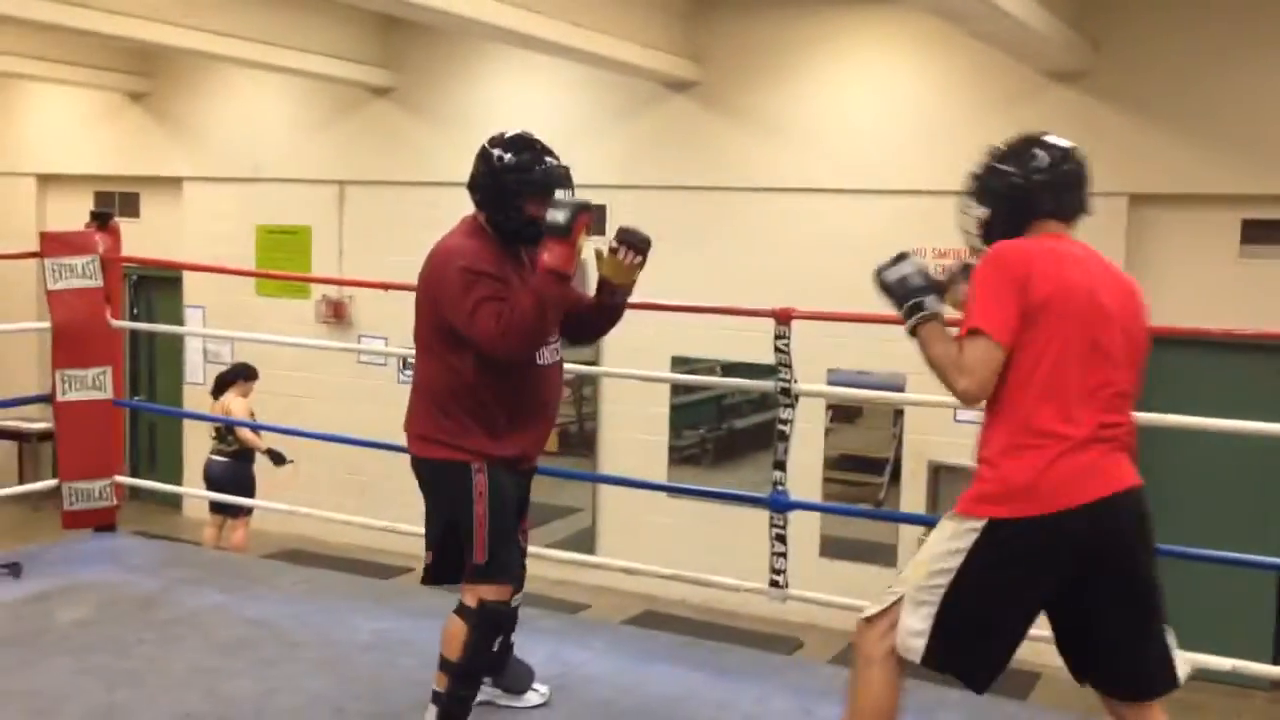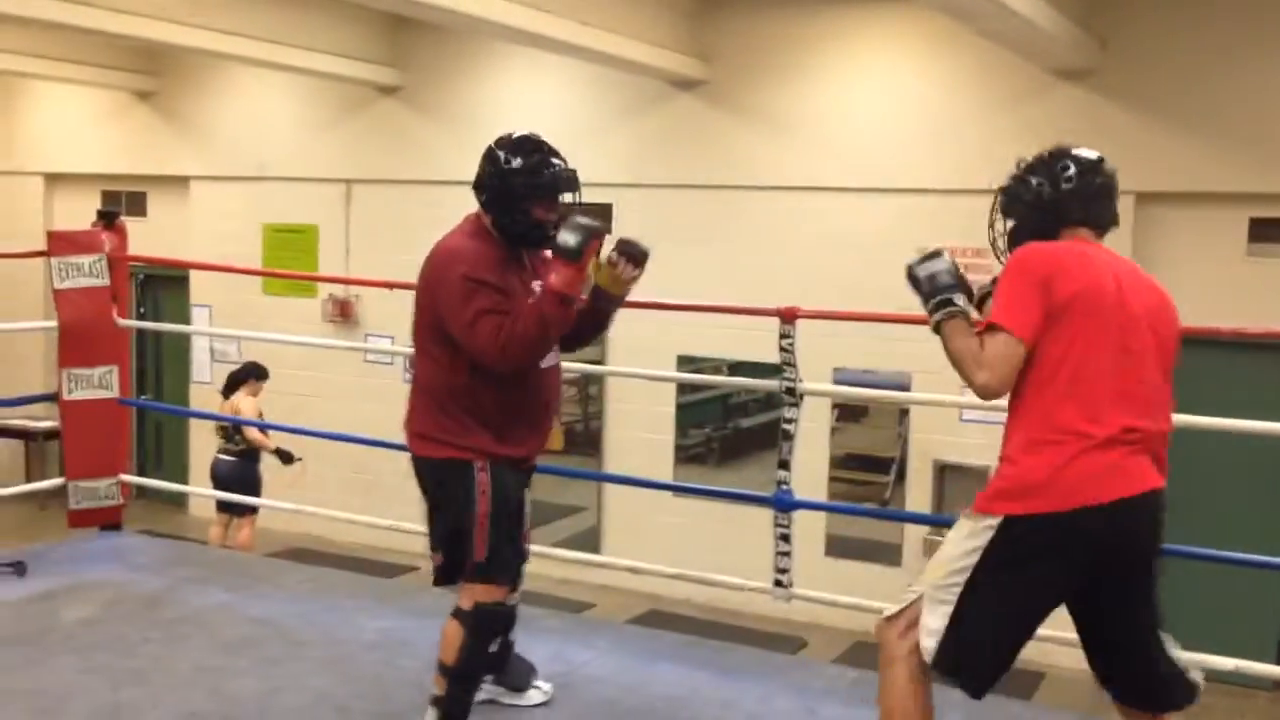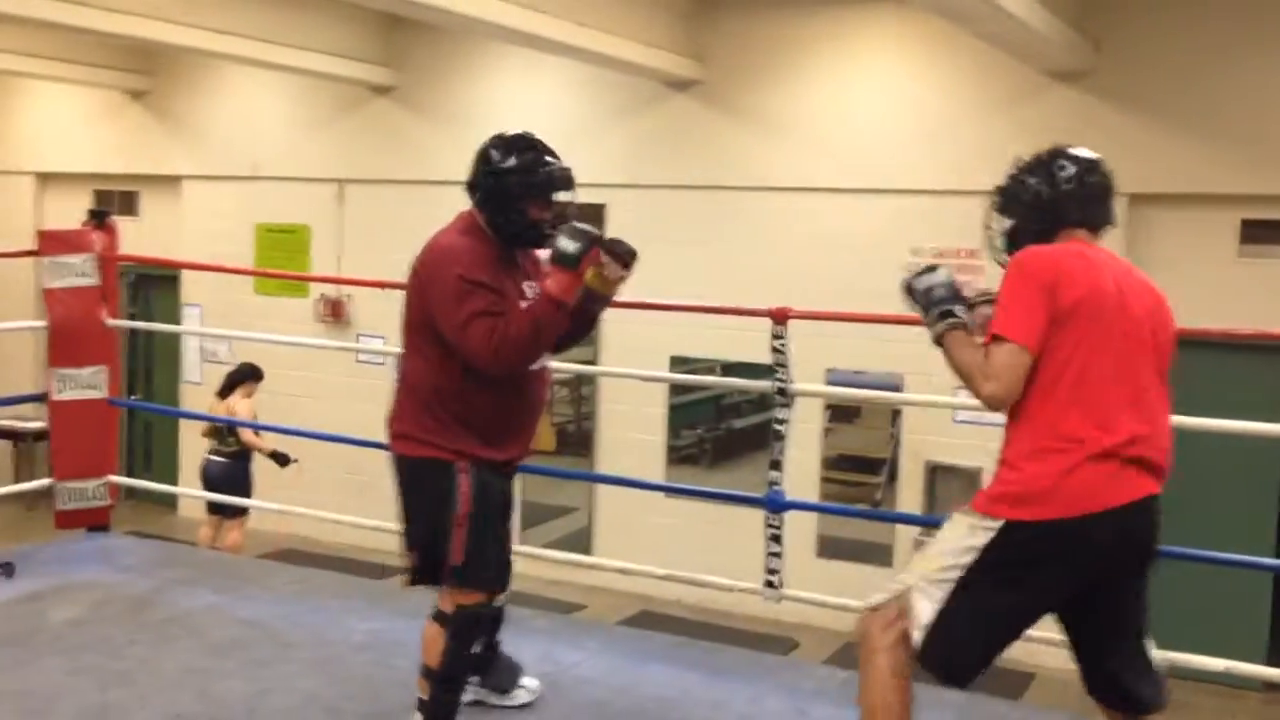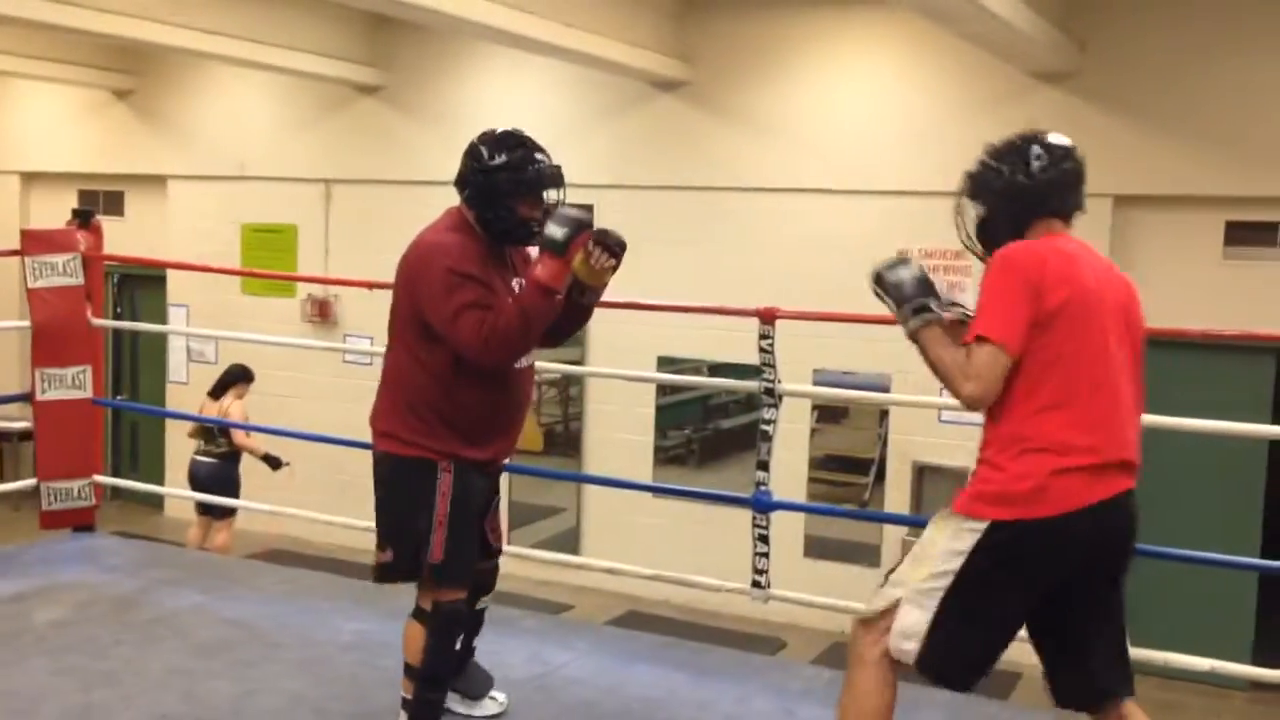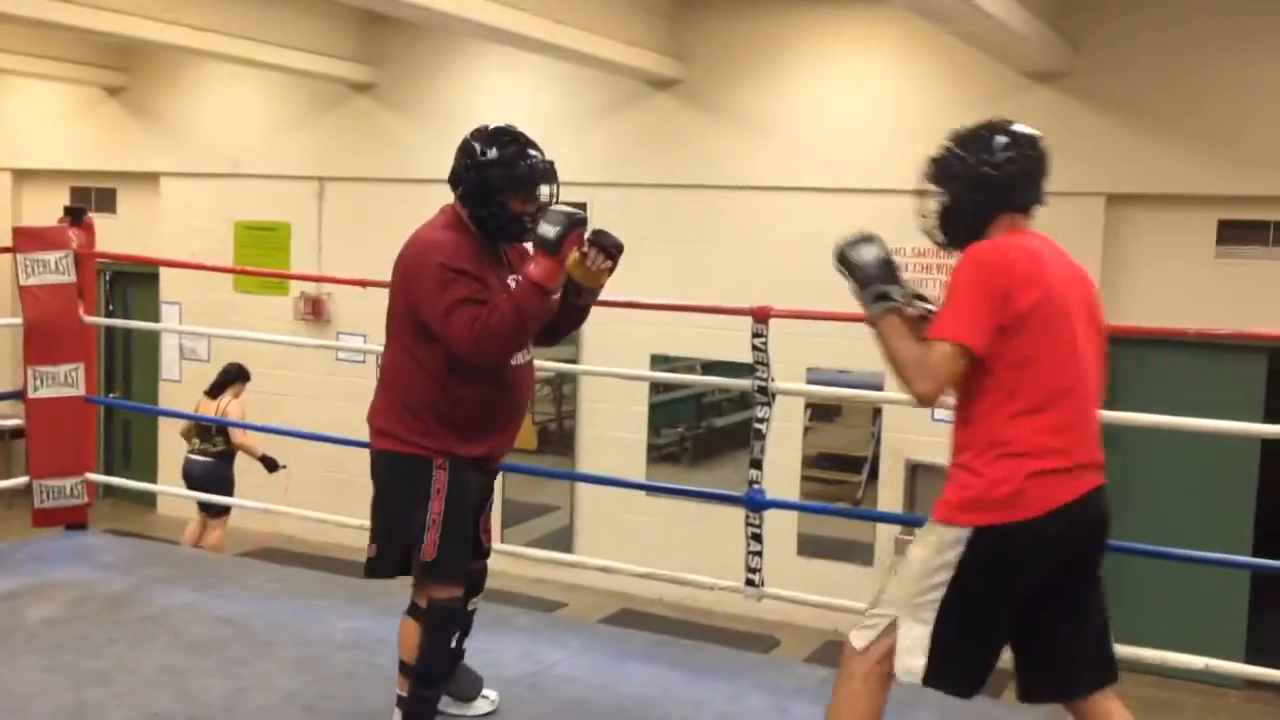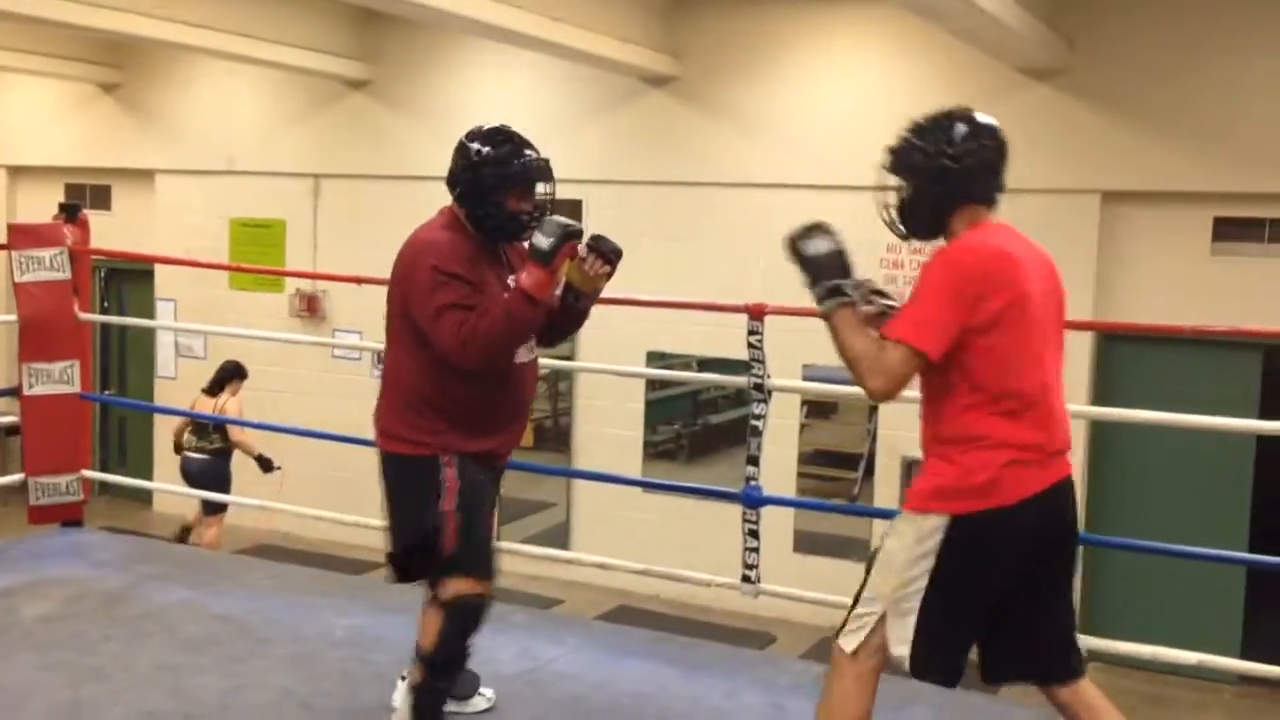
dt=0.1s
person 1, frame 1
left shoulder: (526, 248)
right shoulder: (461, 258)
left elbow: (578, 327)
right elbow: (511, 338)
left wrist: (615, 285)
right wrist: (558, 259)
left hip: (507, 446)
right hip: (463, 451)
left knee: (504, 572)
right knee: (489, 588)
left ankle: (490, 669)
person 1, frame 2
left shoulder: (527, 252)
right shoulder: (462, 260)
left elbow: (566, 336)
right elbow: (508, 350)
left wrist: (607, 291)
right wrist: (567, 276)
left hip: (503, 447)
right hip: (463, 451)
left knee: (503, 570)
right knee: (484, 590)
left ankle: (495, 668)
person 1, frame 3
left shoulder: (518, 251)
right shoulder: (454, 259)
left elbow: (552, 337)
right elbow: (500, 352)
left wrist: (594, 292)
right wrist: (561, 279)
left hip: (487, 447)
right hip: (446, 452)
left knee: (490, 572)
right knee: (465, 592)
left ankle: (481, 669)
person 1, frame 4
left shoulder: (507, 247)
right shoulder: (442, 254)
left elbow: (545, 331)
right elbow: (491, 344)
left wrist: (585, 284)
right wrist: (551, 268)
left hip: (473, 447)
right hip: (429, 451)
left knee: (476, 574)
right knee: (445, 590)
person 1, frame 5
left shoulder: (504, 244)
right shoulder: (437, 251)
left elbow: (541, 330)
right elbow: (484, 341)
left wrist: (581, 286)
right wrist: (545, 267)
left hip: (470, 446)
right hip: (426, 448)
left knee: (466, 575)
right knee: (440, 588)
person 1, frame 6
left shoulder: (506, 243)
right shoulder: (435, 252)
left elbow: (545, 331)
right elbow: (473, 346)
left wrist: (580, 288)
right wrist: (538, 275)
left hip: (477, 442)
right hip: (432, 444)
left knee: (462, 570)
right knee: (468, 582)
person 2, frame 1
left shoulder: (1009, 262)
right shoulder: (1126, 288)
left elbow: (973, 383)
left wrist: (921, 307)
left hip: (1018, 508)
right hip: (1114, 504)
left knee: (879, 635)
person 2, frame 2
left shoulder: (1037, 263)
right shoulder: (1154, 295)
left elbow: (989, 378)
left wrist: (946, 306)
left hip: (1041, 506)
right hip: (1134, 505)
left knee: (902, 636)
person 2, frame 3
left shoulder: (1038, 267)
right shoulder: (1152, 299)
left elbow: (997, 388)
left wrist: (944, 317)
left hip: (1038, 512)
right hip: (1129, 514)
left knee: (885, 629)
person 2, frame 4
left shoulder: (1021, 263)
right shoulder: (1118, 284)
left elbow: (977, 387)
left wrist: (918, 312)
left hip: (1019, 507)
right hip: (1105, 509)
left knee: (874, 638)
person 2, frame 5
left shoulder: (988, 262)
right shoulder: (1072, 273)
left elbow: (928, 384)
left wrist: (880, 297)
right wrist: (928, 324)
left hip: (997, 511)
right hip: (1077, 506)
left knee: (868, 656)
person 2, frame 6
left shoulder: (959, 262)
right shoulder: (1031, 260)
left elbow: (881, 379)
left wrist: (832, 287)
right wrist: (904, 317)
left hip: (970, 501)
right hip: (1046, 494)
left knee: (857, 654)
person 3, frame 1
left shoulder: (218, 402)
right shoulder: (238, 402)
right elbow: (244, 434)
right wrist: (268, 451)
left hip: (213, 466)
right hip: (234, 469)
left knee: (215, 520)
right knee: (239, 523)
person 3, frame 2
left shoulder: (227, 401)
right shoulder: (247, 402)
right elbow: (251, 434)
right wrist: (277, 450)
left hip: (220, 465)
right hip: (241, 468)
left knee: (221, 519)
right knee: (245, 522)
person 3, frame 3
left shoulder: (218, 401)
right shoulder: (243, 403)
left elbow: (206, 431)
right elbow: (247, 437)
right wrist: (274, 454)
left hip: (210, 466)
right hip: (232, 470)
left knee: (212, 520)
right knee: (235, 524)
person 3, frame 4
left shoulder: (208, 401)
right shoulder: (235, 405)
left elbow: (192, 432)
right elbow: (240, 440)
right wrist: (266, 457)
left hip: (197, 467)
right hip: (220, 470)
left knee: (201, 521)
right knee: (223, 525)
person 3, frame 5
left shoulder: (204, 400)
right shoulder: (233, 404)
left elbow: (184, 430)
right elbow: (238, 439)
right wrist: (264, 458)
left hip: (191, 465)
right hip: (215, 469)
left knee: (204, 515)
right knee: (217, 523)
person 3, frame 6
left shoulder: (200, 398)
right shoulder: (230, 402)
left elbow: (179, 428)
right elbow: (236, 437)
left wrist: (178, 443)
right wrist: (259, 457)
left hip: (188, 462)
right hip: (212, 466)
left knee: (209, 508)
right knee: (213, 520)
left ankle: (185, 533)
